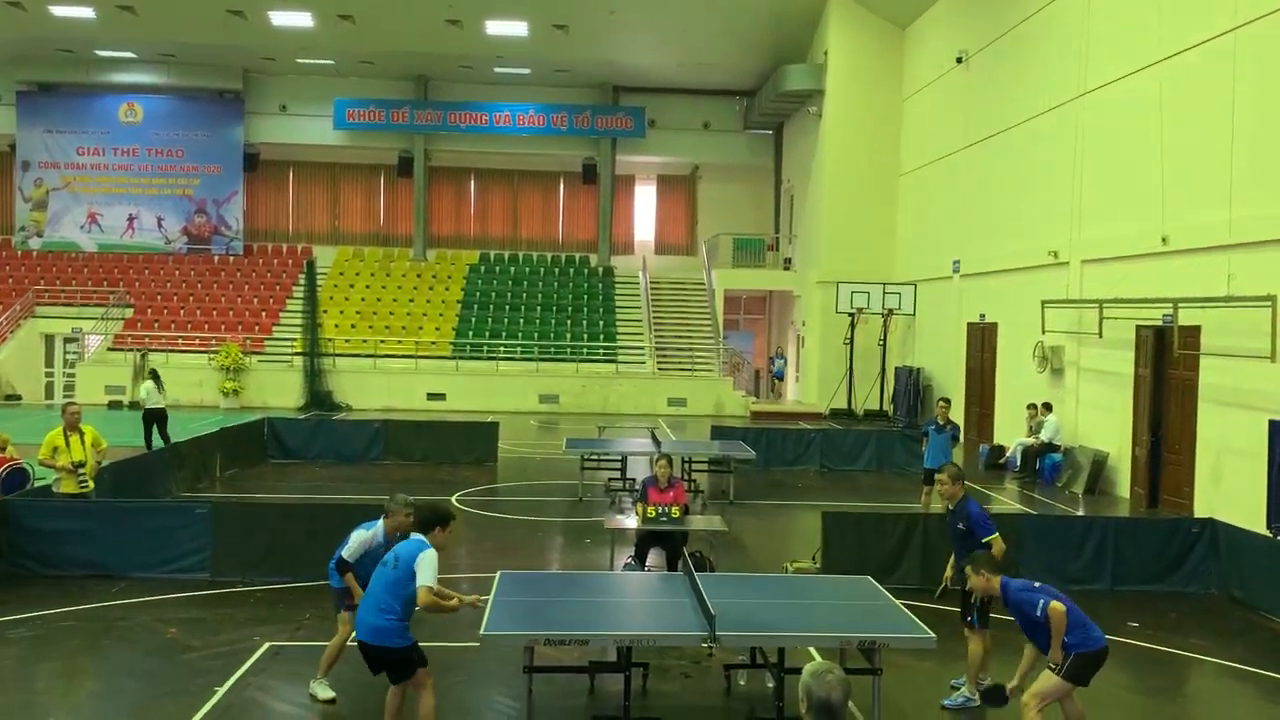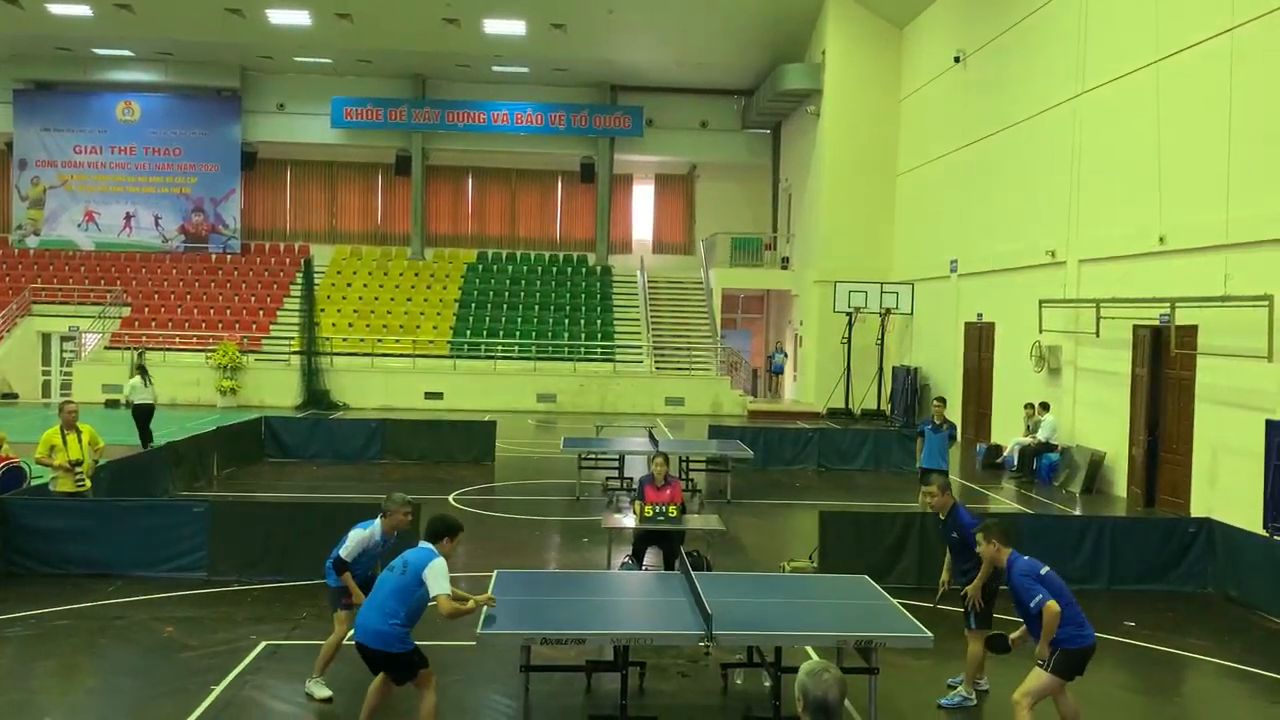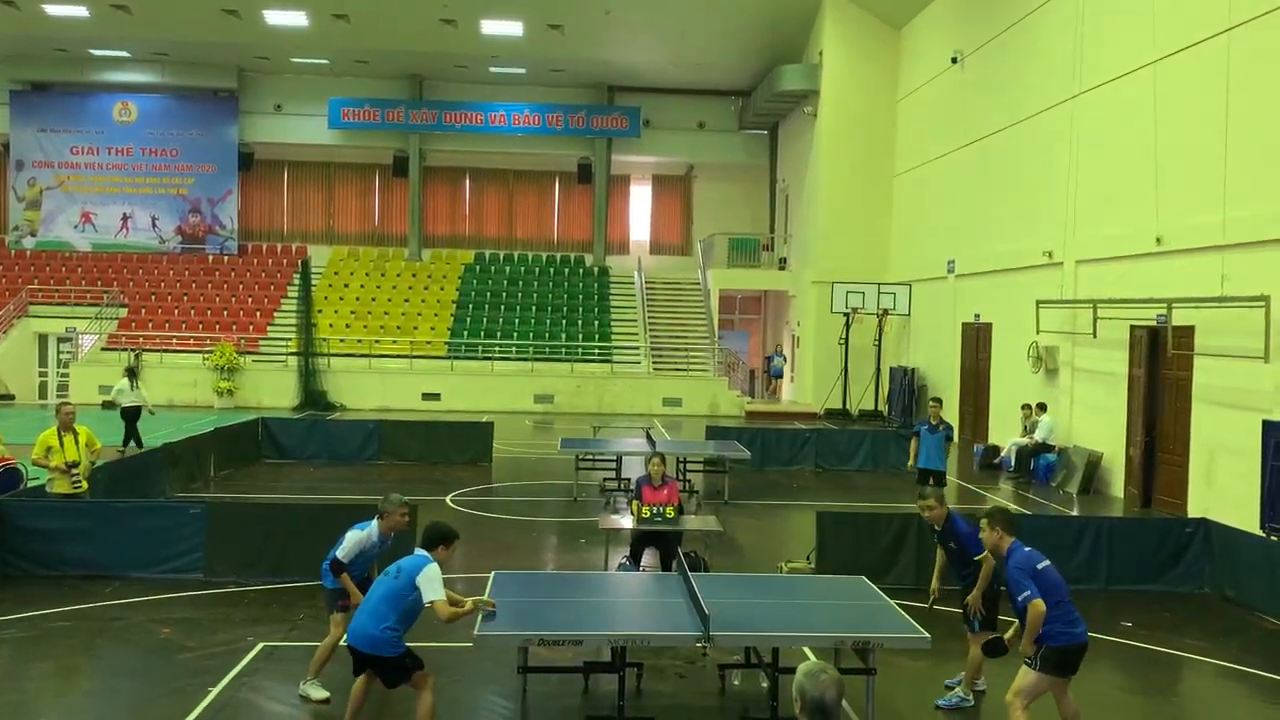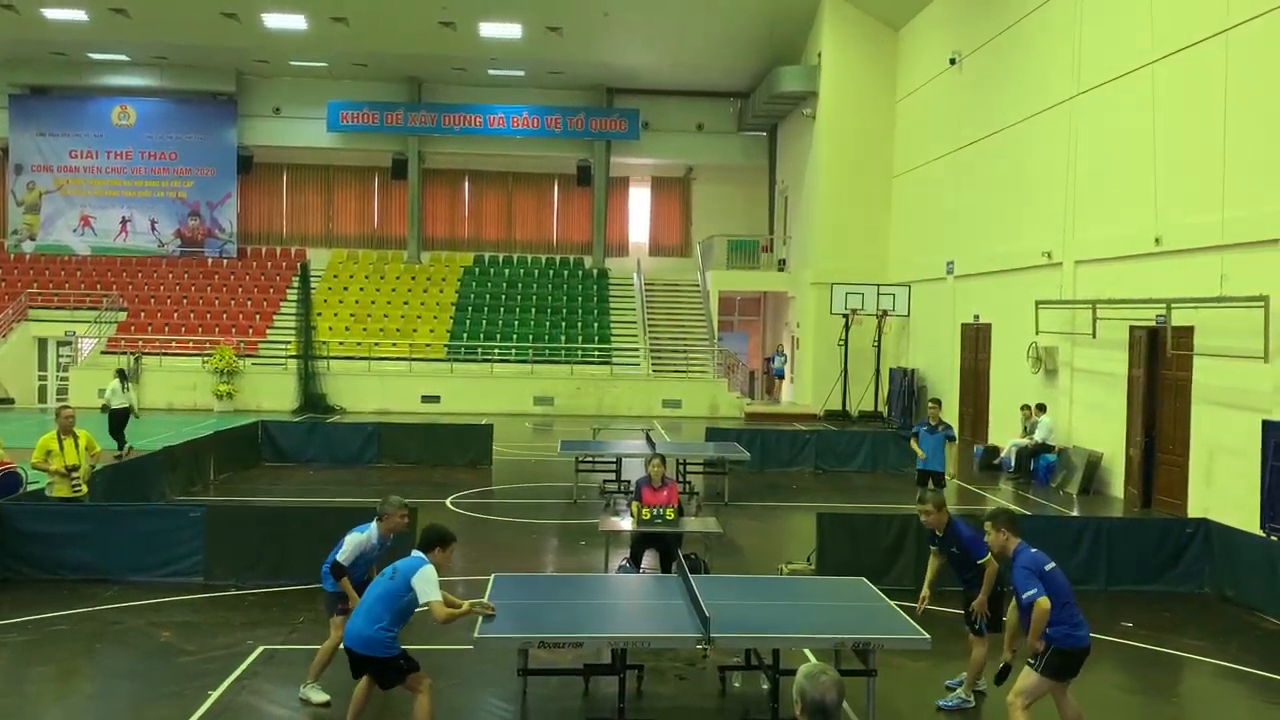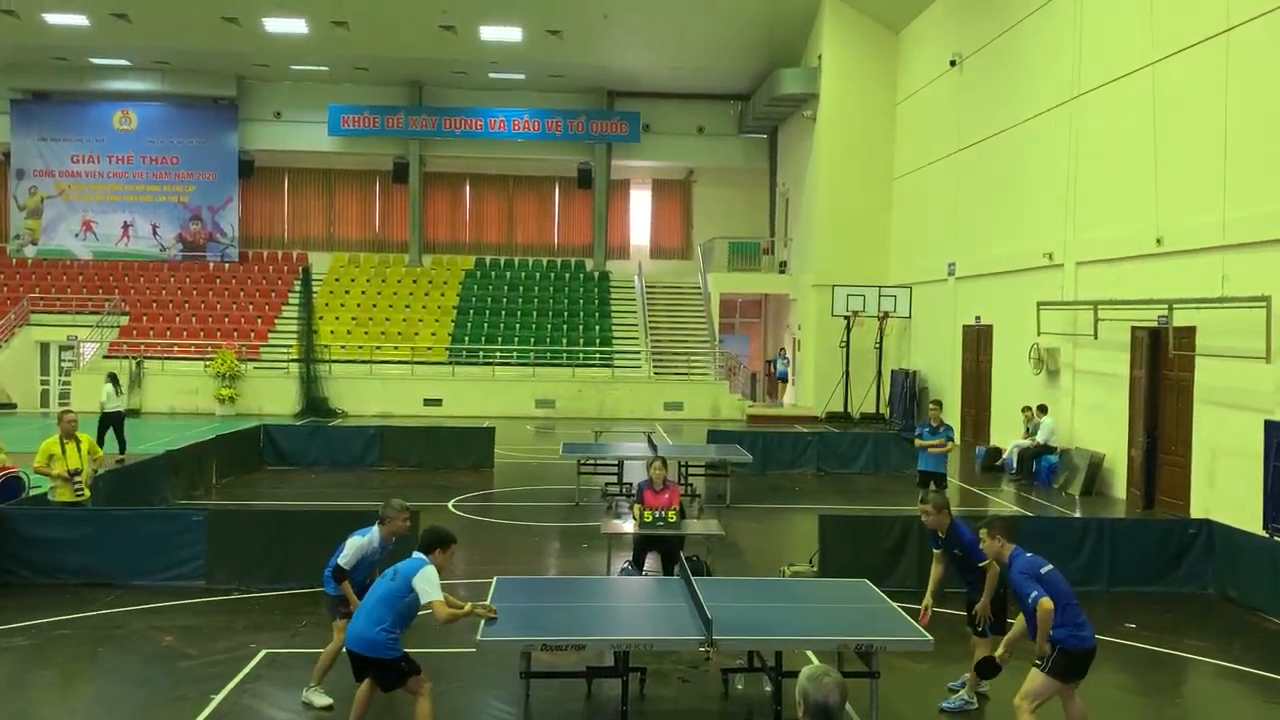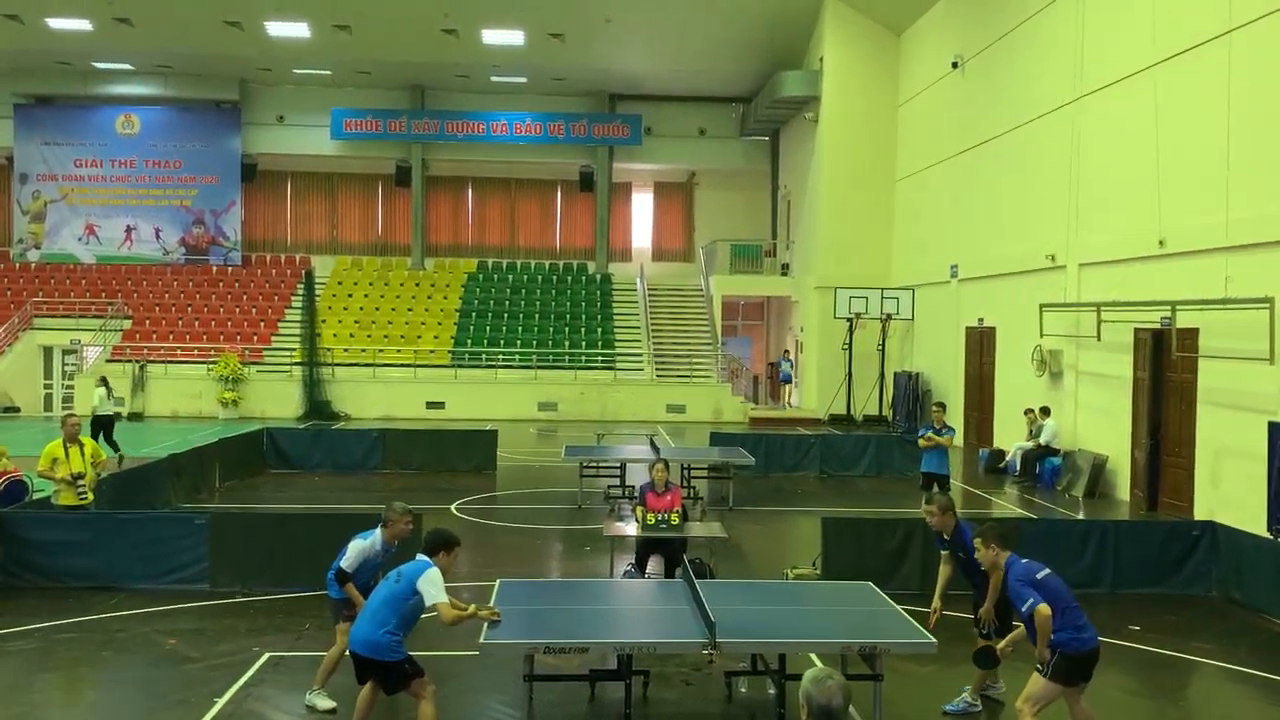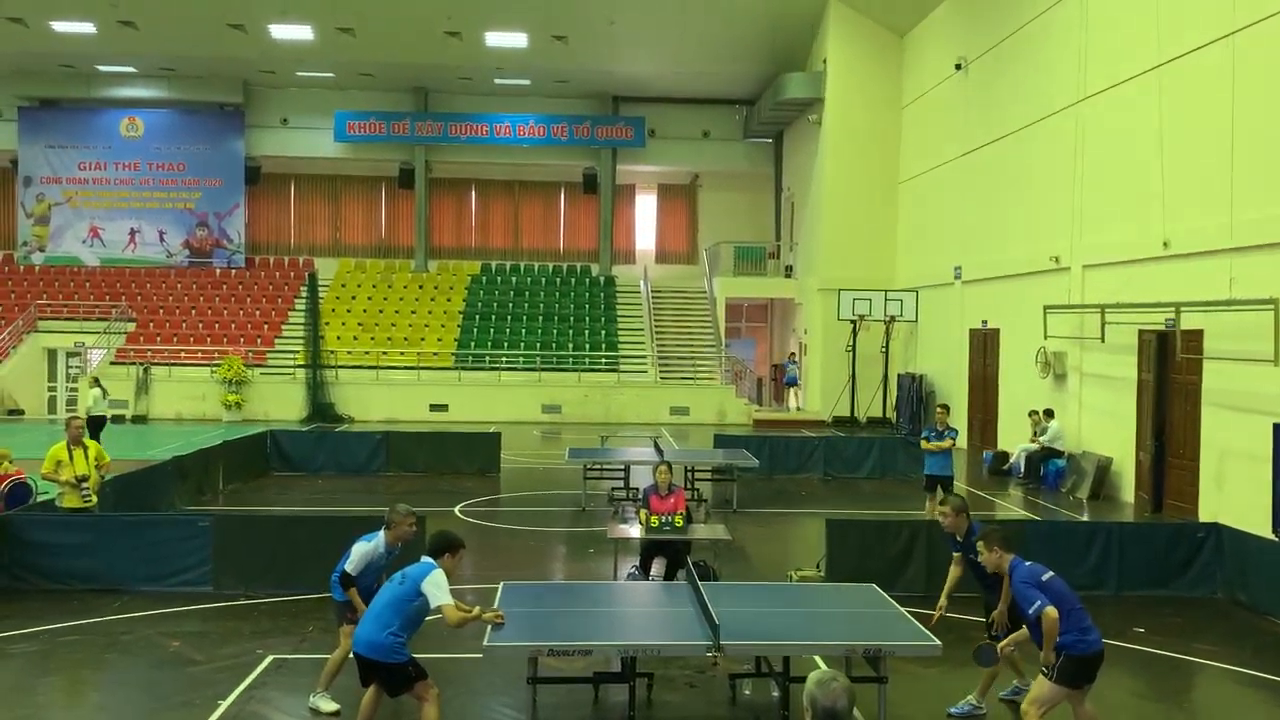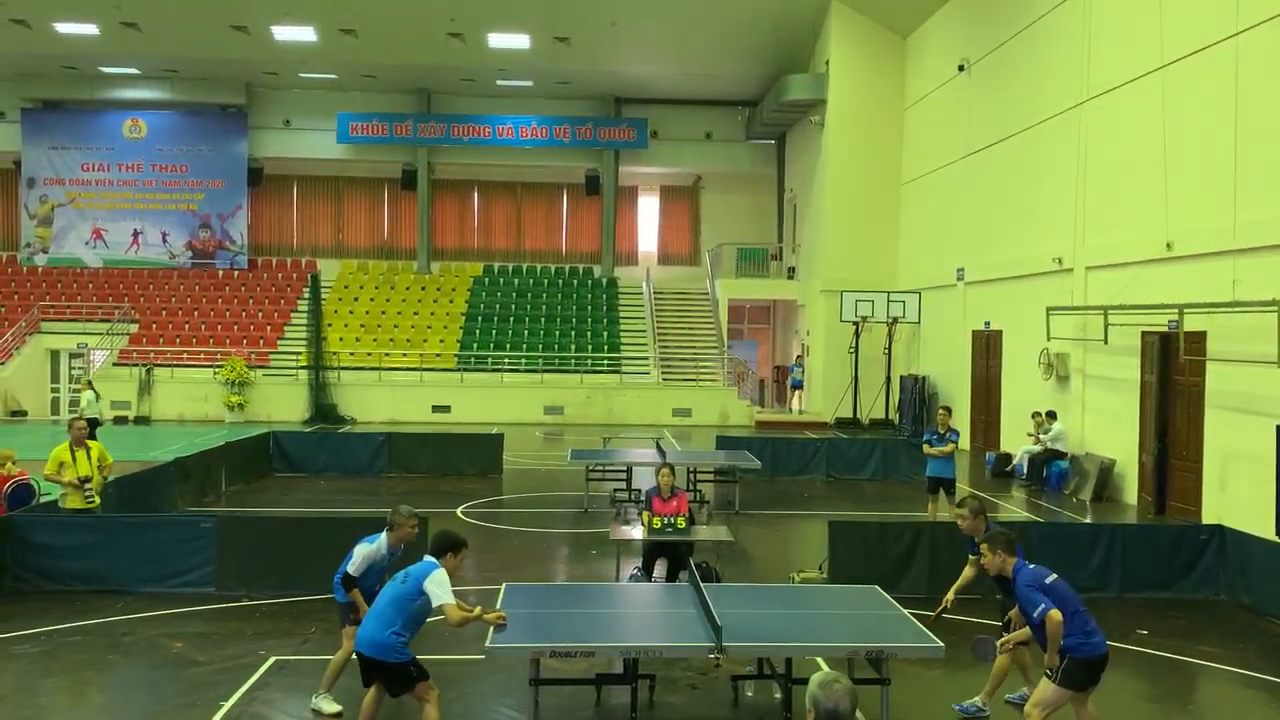
dt=0.2s
person 1, frame 1
left shoulder: (973, 512)
right shoulder: (952, 508)
left elbow: (999, 546)
right wrist: (951, 566)
left knee: (973, 633)
right knee: (979, 631)
left ankle: (971, 692)
right ankle: (981, 677)
person 1, frame 2
left shoulder: (965, 520)
right shoulder: (942, 514)
left wrist: (977, 585)
right wrist: (947, 571)
left hip: (981, 582)
right hip: (967, 579)
left knee: (974, 634)
right knee: (975, 632)
left ankle: (967, 692)
right ankle: (978, 677)
person 1, frame 3
left shoulder: (962, 529)
right shoulder: (936, 524)
left elbow: (989, 562)
left wrist: (977, 594)
right wrist: (936, 578)
left hip: (983, 586)
right hip: (968, 583)
left knee: (977, 636)
right knee: (972, 633)
left ankle: (964, 693)
right ankle: (974, 678)
person 1, frame 4
left shoulder: (964, 534)
right shoulder: (934, 530)
left elbow: (992, 566)
right elbow: (936, 555)
left wrist: (983, 598)
right wrist: (926, 586)
left hip: (987, 588)
right hip: (969, 585)
left knee: (979, 638)
right knee: (973, 633)
left ankle: (965, 694)
right ankle: (973, 677)
person 1, frame 5
left shoulder: (966, 536)
right shoulder: (936, 532)
left elbow: (993, 569)
right elbow: (939, 561)
left wrist: (985, 602)
right wrist: (929, 595)
left hip: (990, 590)
right hip: (973, 588)
left knee: (982, 640)
right knee: (975, 635)
left ankle: (968, 696)
right ankle: (975, 679)
person 1, frame 6
left shoulder: (969, 538)
right shoulder: (942, 533)
left elbow: (997, 572)
right elbow: (947, 563)
left wrist: (989, 606)
right wrist: (938, 597)
left hip: (996, 593)
right hip: (980, 590)
left knee: (986, 643)
right knee: (985, 640)
left ankle: (972, 699)
right ankle: (991, 681)
person 1, frame 7
right shoulder: (955, 535)
right elbow: (957, 564)
left wrist: (1001, 608)
right wrist: (945, 595)
left hip: (1005, 596)
right hip: (991, 593)
right knee: (1001, 642)
left ankle: (977, 701)
right ankle: (1024, 684)
person 1, frame 8
right shoulder: (974, 538)
right elbow: (973, 566)
left wrist: (1019, 609)
right wrist: (954, 590)
right hip: (1009, 596)
right knee: (1015, 645)
left ankle: (982, 702)
right ankle: (1031, 690)
person 2, frame 1
left shoulder: (395, 534)
right shoulder: (366, 534)
right elbow: (342, 565)
right wrist: (358, 593)
left hip: (366, 577)
right hip: (343, 580)
right knee: (345, 631)
right ankle: (318, 681)
person 2, frame 2
left shoulder: (391, 533)
right shoulder: (363, 533)
right elbow: (339, 565)
left wrist: (377, 579)
right wrist: (356, 593)
left hip: (362, 576)
right hip: (340, 579)
right knee: (342, 630)
right ankle: (314, 680)
person 2, frame 3
left shoulder: (387, 534)
right shoulder: (360, 534)
right elbow: (336, 566)
left wrist: (374, 582)
right wrist: (354, 594)
left hip: (359, 577)
right hip: (336, 580)
right knee: (337, 632)
right ankle: (309, 682)
person 2, frame 4
left shoulder: (387, 536)
right shoulder: (360, 537)
right elbow: (337, 569)
right wrist: (353, 598)
left hip: (358, 580)
right hip: (336, 583)
right knee: (338, 635)
right ankle: (309, 686)
person 2, frame 5
left shoulder: (389, 539)
right shoulder: (361, 540)
right elbow: (338, 573)
right wrist: (354, 602)
left hip: (361, 584)
right hip: (339, 587)
right knee: (341, 639)
right ankle: (312, 689)
person 2, frame 6
left shoulder: (391, 542)
right shoulder: (363, 544)
right elbow: (341, 576)
right wrist: (360, 602)
left hip: (364, 587)
right hip: (342, 590)
right knee: (344, 642)
right ankle: (315, 693)
person 2, frame 7
left shoulder: (395, 544)
right shoulder: (367, 546)
right elbow: (346, 579)
right wrist: (361, 608)
left hip: (368, 590)
right hip: (346, 593)
right knee: (347, 645)
right ankle: (319, 695)
person 2, frame 8
left shoulder: (397, 546)
right shoulder: (369, 547)
right elbow: (348, 580)
right wrist: (363, 608)
left hip: (371, 591)
right hip: (349, 594)
right knee: (350, 646)
right ankle: (320, 696)
person 3, frame 1
left shoulder: (404, 547)
right shoulder: (426, 553)
right elbow: (424, 601)
left wrist: (462, 598)
right wrist: (452, 606)
left hip: (364, 630)
right hip: (388, 633)
left knee: (401, 680)
right knee: (425, 686)
person 3, frame 2
left shoulder: (412, 555)
right shoulder: (435, 561)
right elbow: (446, 609)
left wrist: (472, 598)
right wrist: (470, 608)
left hip: (363, 631)
right hip: (389, 637)
left knee: (387, 675)
right knee: (428, 685)
person 3, frame 3
left shoulder: (409, 562)
right shoulder: (429, 567)
left elbow: (438, 593)
right elbow: (445, 614)
left wrist: (470, 602)
right wrist: (467, 610)
left hip: (356, 635)
right hip: (381, 641)
left knee: (368, 675)
right knee: (426, 685)
person 3, frame 4
left shoulder: (406, 564)
right shoulder: (424, 568)
left elbow: (436, 595)
right elbow: (441, 615)
left wrist: (470, 606)
right wrist: (464, 611)
left hip: (353, 637)
right hip: (377, 642)
left knee: (371, 677)
right knee: (422, 687)
person 3, frame 5
left shoulder: (407, 566)
right shoulder: (425, 569)
left elbow: (438, 597)
right elbow: (443, 615)
left wrist: (473, 609)
right wrist: (466, 612)
left hip: (354, 638)
right hip: (378, 644)
left knee: (373, 680)
right knee: (423, 690)
person 3, frame 6
left shoulder: (411, 568)
right shoulder: (429, 571)
left elbow: (442, 600)
right elbow: (448, 617)
left wrist: (477, 613)
right wrist: (470, 614)
left hip: (357, 641)
right hip: (382, 646)
left knee: (375, 683)
right knee: (426, 693)
person 3, frame 7
left shoulder: (415, 570)
right shoulder: (433, 573)
left elbow: (447, 602)
right elbow: (453, 619)
left wrist: (482, 616)
right wrist: (474, 616)
left hip: (361, 642)
right hip: (385, 647)
left knee: (378, 686)
right knee: (429, 696)
person 3, frame 8
left shoulder: (418, 569)
right shoulder: (435, 572)
left elbow: (449, 602)
right elbow: (454, 619)
left wrist: (485, 617)
right wrist: (476, 616)
left hip: (364, 642)
right hip: (388, 647)
left knee: (379, 687)
right knee: (430, 697)
person 4, frame 1
left shoulder: (1016, 592)
right shoulder: (1014, 591)
left elbow: (1058, 610)
right elbow: (1033, 647)
left wrist: (1056, 650)
right wrist: (1018, 680)
left hip: (1082, 648)
right hip: (1090, 645)
left knee: (1030, 703)
right knee: (1060, 691)
person 4, frame 2
left shoulder: (1019, 573)
right shoulder: (1024, 564)
left elbow: (1052, 610)
left wrist: (1043, 645)
right wrist: (1021, 634)
left hip: (1068, 644)
right hip: (1081, 640)
left knee: (1022, 701)
right knee: (1057, 690)
person 4, frame 3
left shoulder: (1016, 564)
right shoulder: (1026, 555)
left elbow: (1037, 608)
left wrist: (1026, 643)
right wrist: (1014, 631)
left hip: (1055, 642)
right hip: (1075, 637)
left knee: (1015, 702)
right knee: (1060, 692)
person 4, frame 4
left shoulder: (1022, 565)
right shoulder: (1030, 556)
left elbow: (1043, 606)
right elbow: (1016, 606)
left wrist: (1033, 641)
right wrist: (1008, 647)
left hip: (1058, 644)
right hip: (1076, 640)
left knee: (1016, 702)
right knee: (1059, 693)
person 4, frame 5
left shoulder: (1019, 570)
right shoulder: (1028, 561)
left elbow: (1046, 607)
right elbow: (1029, 615)
left wrist: (1041, 643)
right wrist: (1005, 645)
left hip: (1065, 645)
right hip: (1083, 642)
right knee: (1067, 695)
person 4, frame 6
left shoulder: (1015, 577)
right shoulder: (1026, 566)
left elbow: (1044, 613)
left wrist: (1041, 649)
right wrist: (1009, 640)
left hip: (1068, 649)
right hip: (1086, 644)
right knee: (1074, 699)
person 4, frame 7
left shoulder: (1020, 580)
right shoulder: (1030, 569)
left elbow: (1051, 616)
left wrist: (1047, 652)
right wrist: (1012, 639)
left hip: (1073, 651)
right hip: (1090, 646)
right knee: (1077, 701)
person 4, frame 8
left shoulder: (1024, 583)
right shoulder: (1033, 571)
left elbow: (1055, 619)
left wrist: (1051, 656)
right wrist: (1012, 638)
left hip: (1078, 654)
right hip: (1095, 649)
right knee: (1080, 702)
